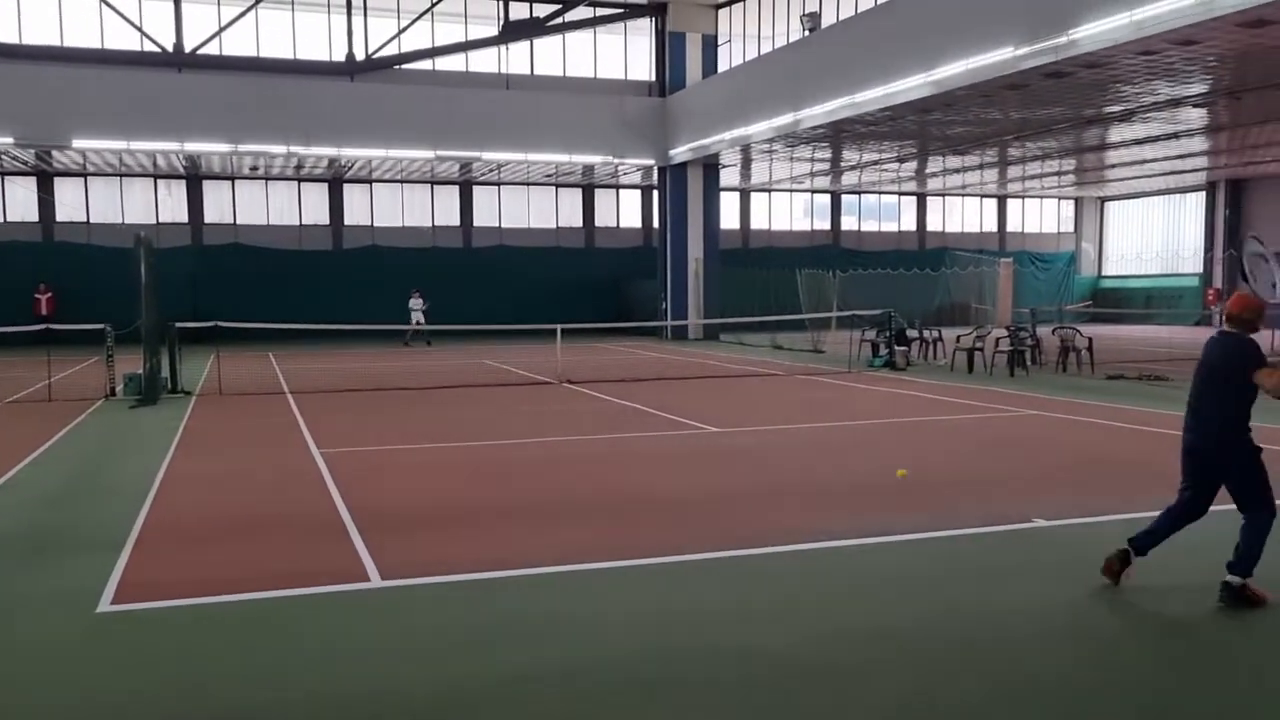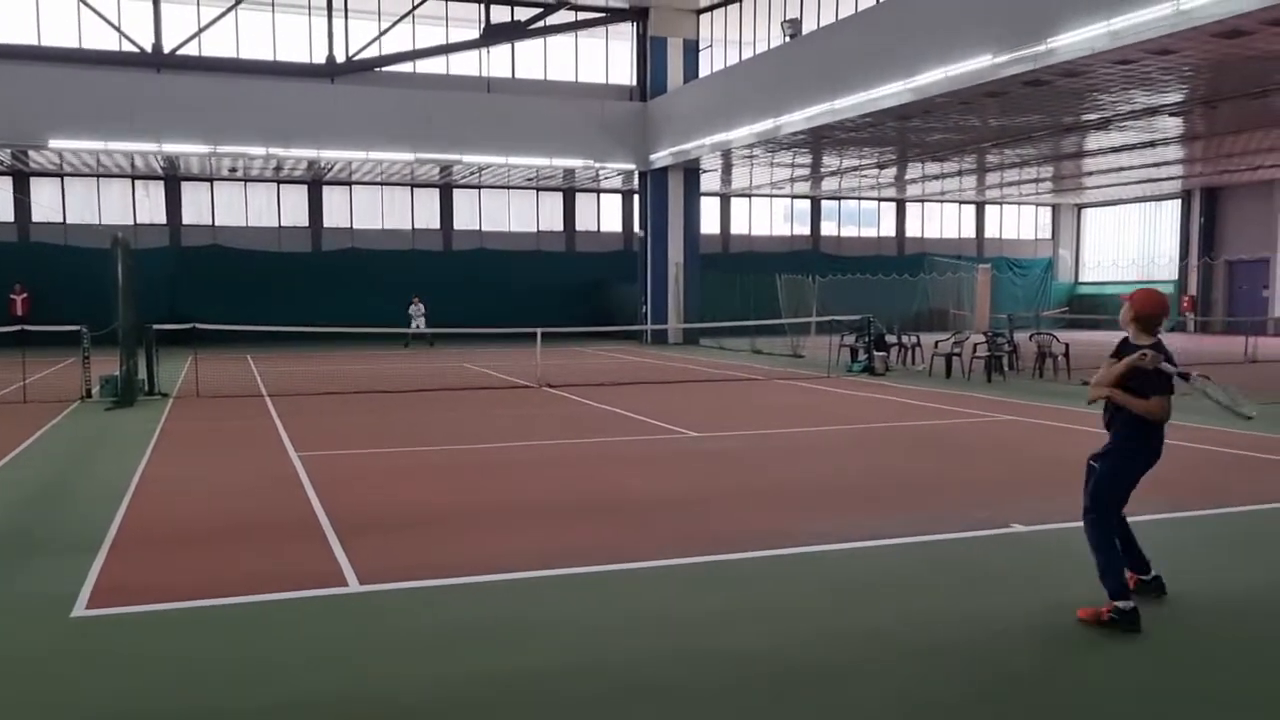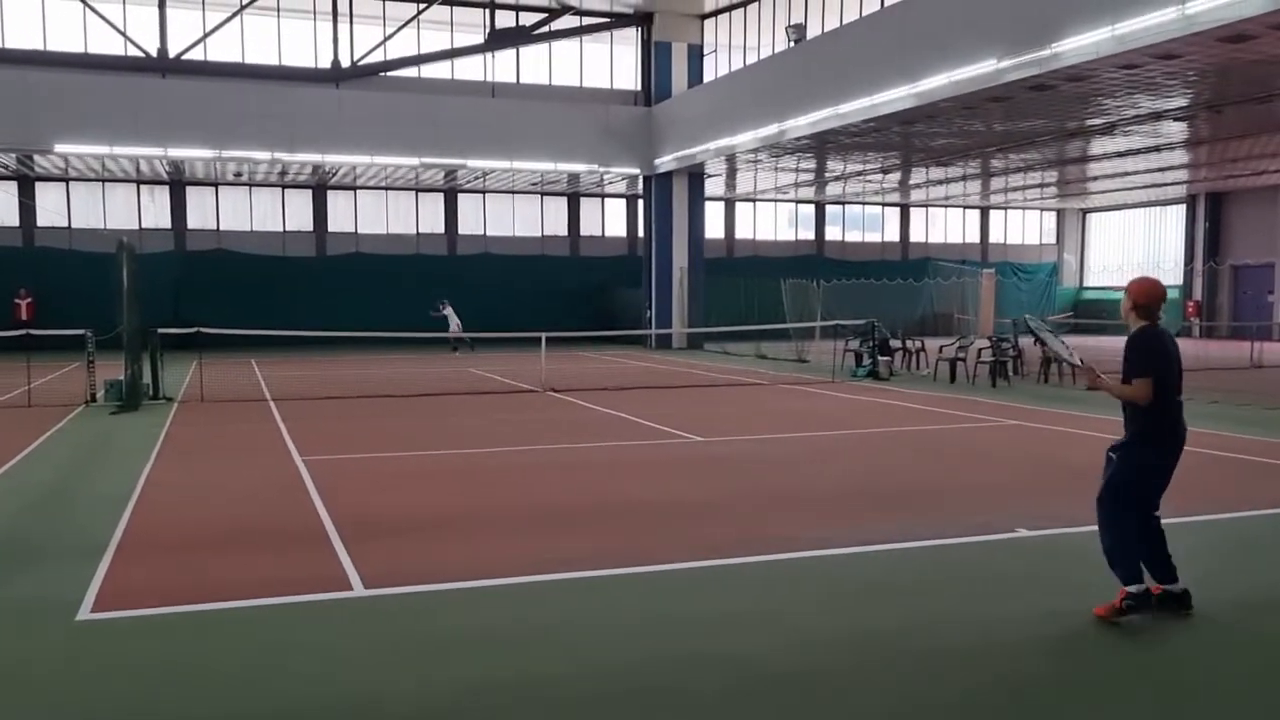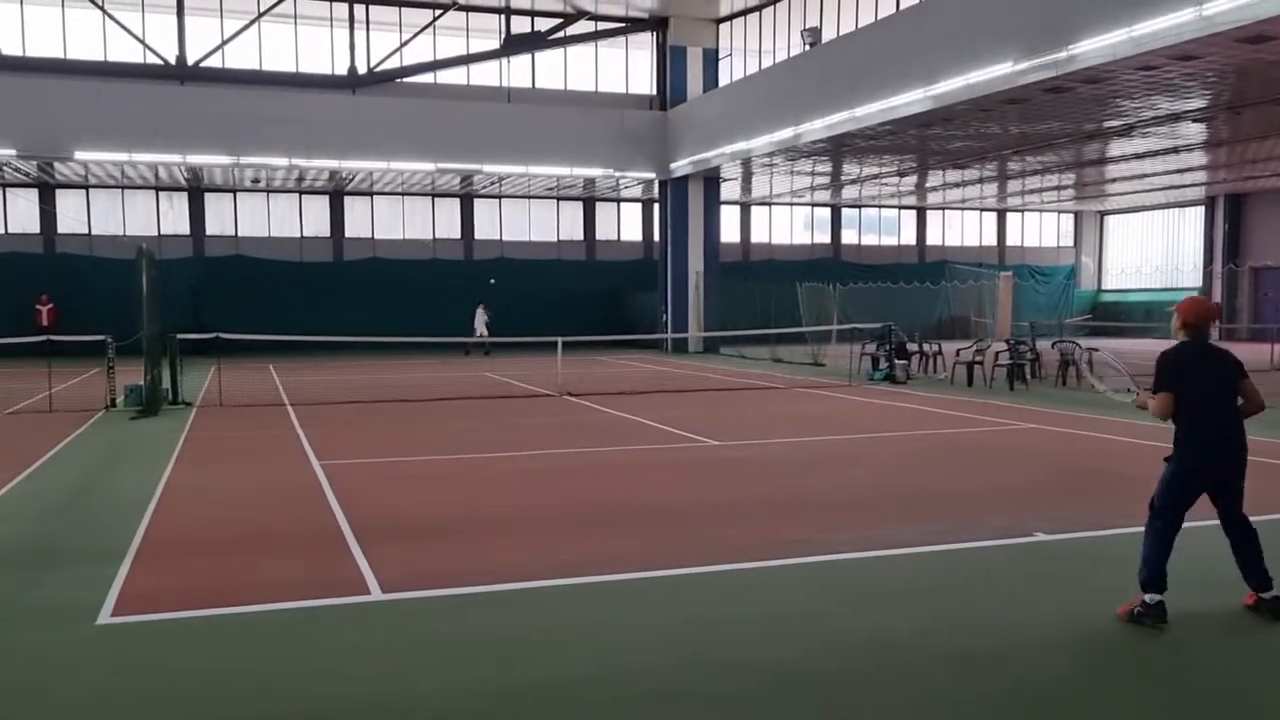
dt=0.7s
person 1, frame 1
left shoulder: (1216, 342)
right shoulder: (1245, 347)
left hip: (1195, 440)
right hip: (1230, 442)
left knee: (1188, 505)
left ankle: (1128, 552)
right ankle: (1236, 582)
person 1, frame 2
left shoulder: (1154, 360)
right shoulder: (1128, 345)
left elbow: (1160, 413)
right elbow: (1098, 382)
left wrist: (1112, 393)
right wrist: (1128, 363)
left hip: (1130, 447)
right hip: (1128, 445)
left knee: (1097, 518)
right knee: (1107, 511)
left ankle: (1122, 606)
right ankle: (1144, 577)
person 1, frame 3
left shoulder: (1138, 342)
right shoulder: (1162, 338)
left elbow: (1142, 396)
left wrist: (1104, 384)
right wrist: (1117, 386)
left hip: (1144, 439)
right hip: (1171, 437)
left knee: (1113, 506)
right knee: (1141, 510)
left ankle: (1134, 590)
right ankle: (1171, 590)
person 1, frame 4
left shoulder: (1170, 359)
right shoulder: (1226, 357)
left elbow: (1163, 411)
left wrist: (1146, 401)
left hip: (1192, 454)
right hip: (1232, 452)
left knee: (1162, 520)
right knee: (1234, 519)
left ankle: (1151, 601)
